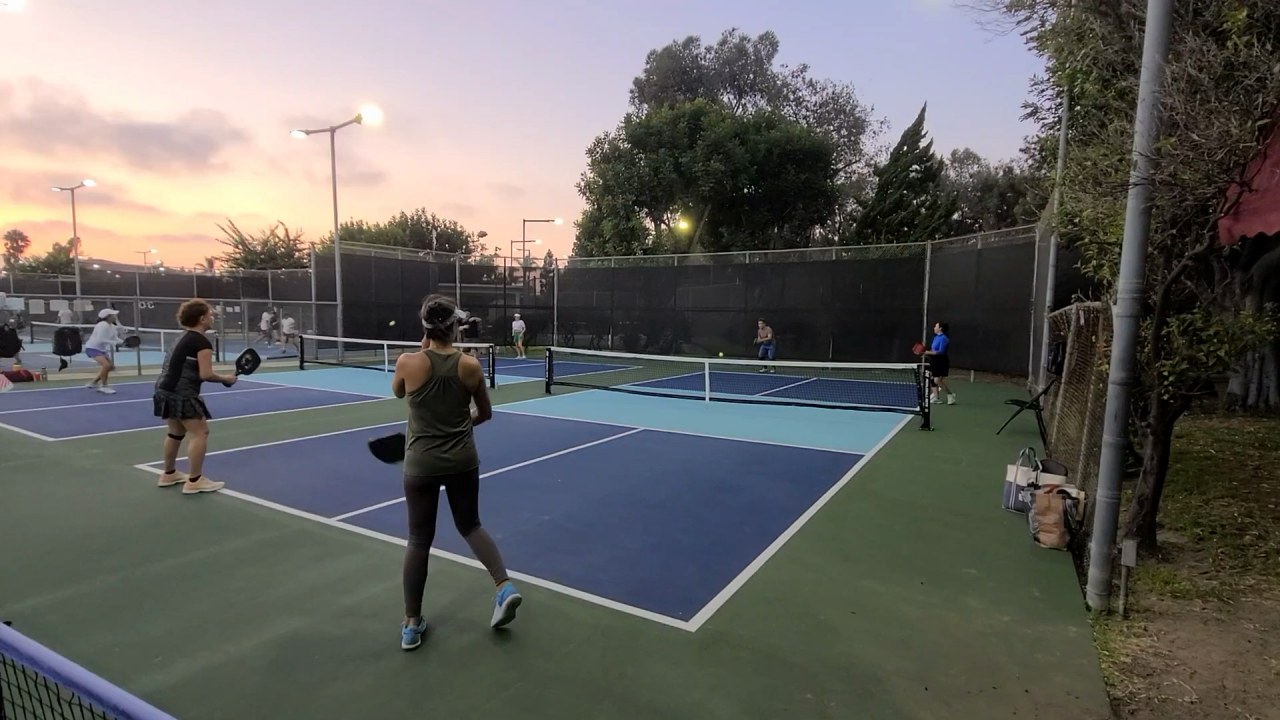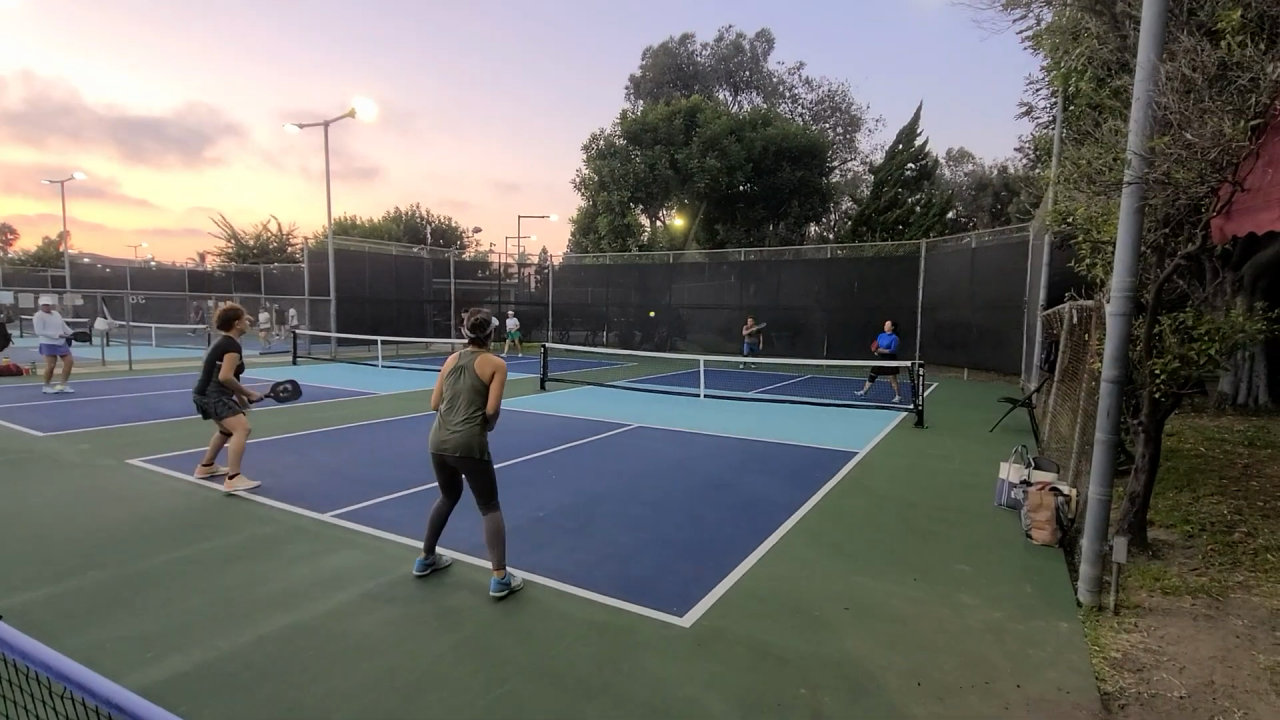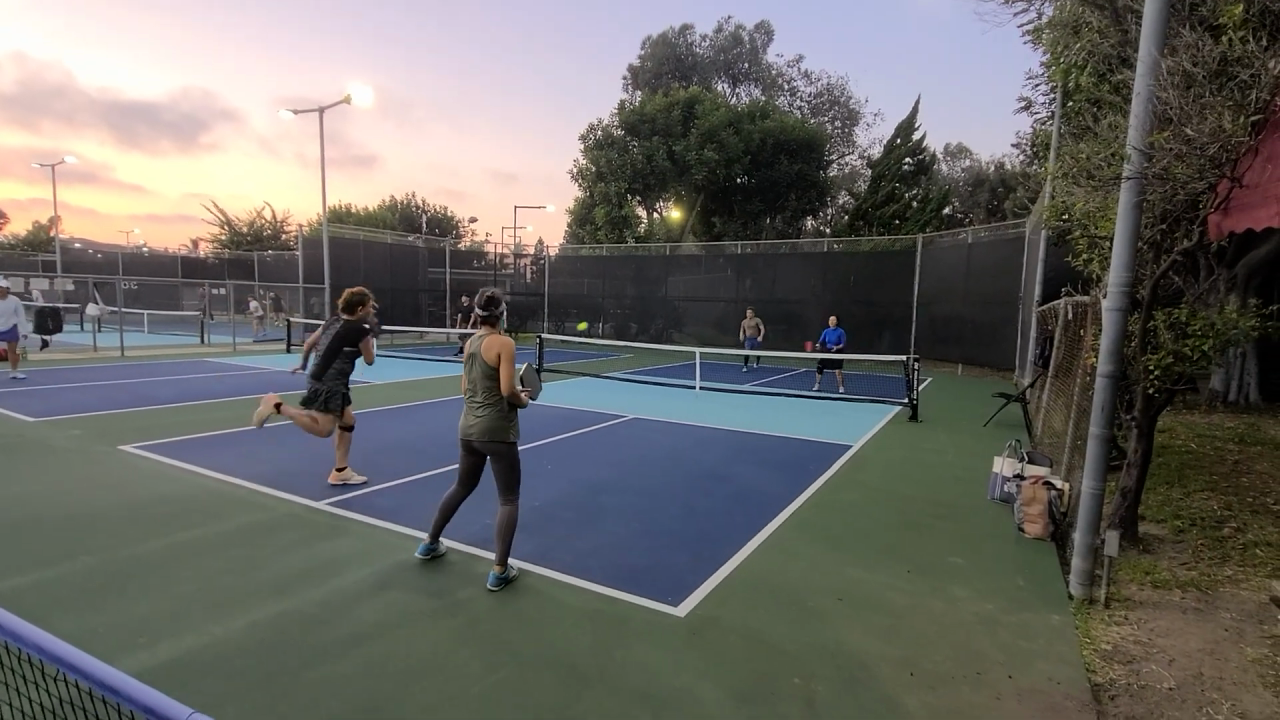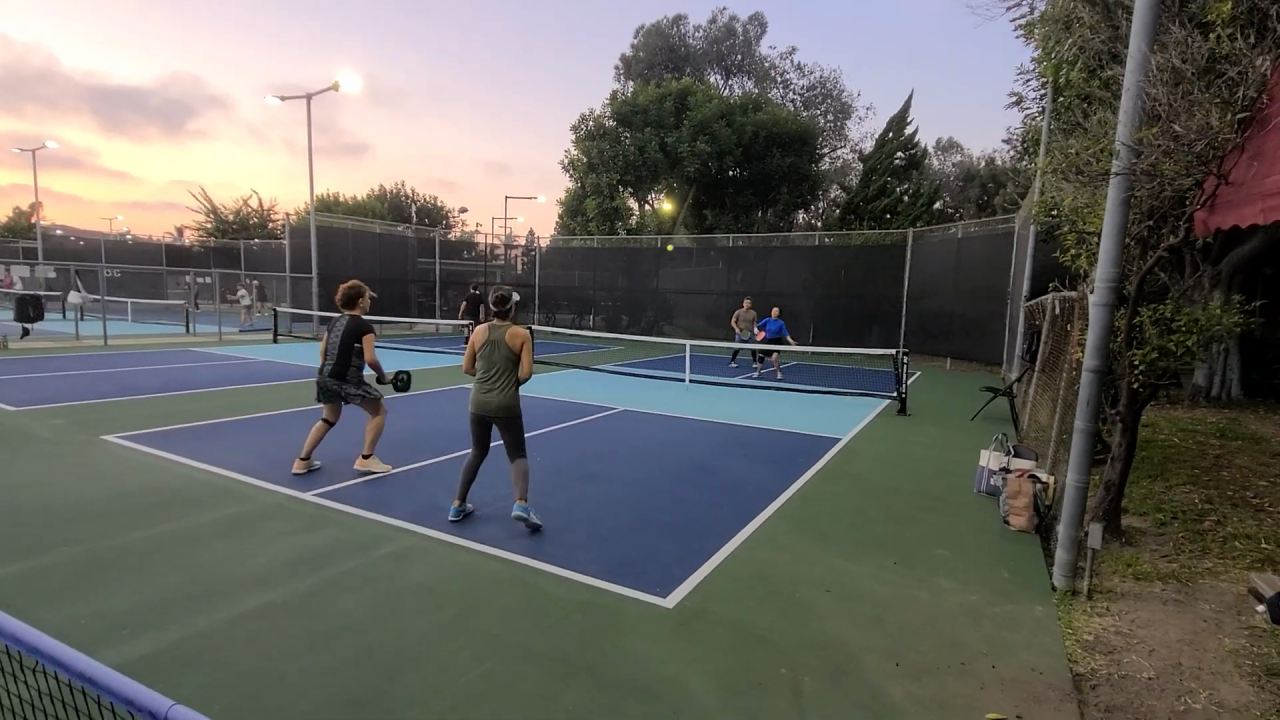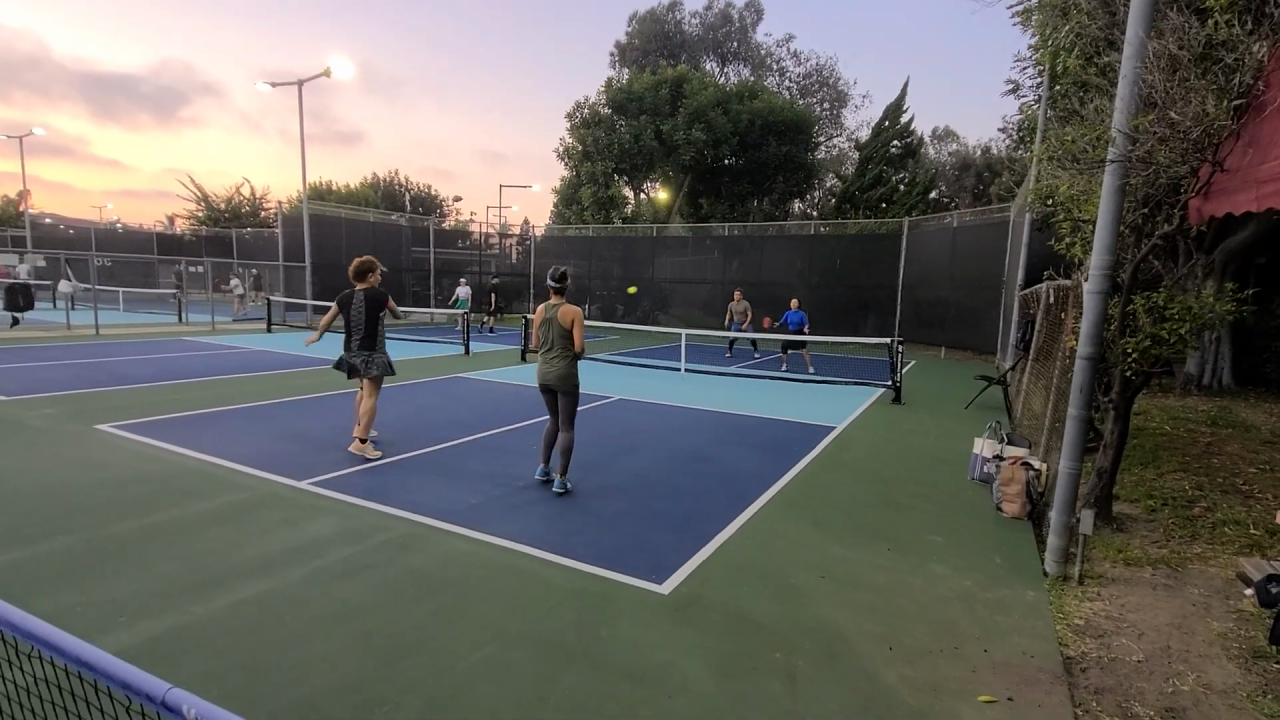
dt=1s
person 1, frame 1
left shoulder: (407, 363)
right shoulder: (471, 366)
right elbow: (485, 412)
left hip: (421, 464)
right hip: (462, 461)
left knee: (419, 540)
right knee: (471, 527)
left ankle: (411, 624)
right ankle: (505, 588)
person 1, frame 2
left shoulder: (451, 360)
right shoulder: (495, 364)
left elbow: (435, 404)
right elbow: (492, 410)
right wrist: (488, 425)
left hip: (439, 441)
right hip: (469, 445)
left knee: (448, 496)
right knee: (490, 508)
left ankle: (426, 559)
right ankle: (500, 578)
person 1, frame 3
left shoulder: (471, 343)
right shoulder: (503, 343)
right elbow: (509, 391)
right wrist: (523, 399)
left hip: (469, 428)
right hip: (497, 431)
left knee: (463, 486)
right knee: (509, 499)
left ankle: (429, 543)
right ankle: (499, 571)
person 1, frame 4
left shoulder: (479, 332)
right shoulder: (522, 335)
left elbow: (467, 368)
right elbow: (526, 374)
left hip: (479, 403)
right hip: (506, 405)
left knee: (477, 453)
right knee: (518, 458)
left ankle: (458, 505)
right ankle: (521, 505)
person 1, frame 5
left shoulder: (540, 310)
right shoulder: (574, 312)
left elbow: (536, 343)
right elbow: (579, 348)
right wrist: (576, 354)
left hip: (544, 373)
right hip: (565, 376)
left knee: (554, 421)
right knee: (566, 428)
left ankle: (543, 468)
right ankle: (561, 479)
person 2, frame 1
left shoulder: (184, 338)
right shoulder: (202, 342)
right elbow: (206, 374)
right wrist: (226, 379)
left hip: (164, 390)
right hip: (181, 394)
left knee: (176, 433)
right knee: (200, 433)
left ankle: (169, 474)
right ankle: (194, 481)
person 2, frame 2
left shoulder: (225, 343)
right shoulder: (232, 347)
right elbow: (225, 377)
left wrist: (241, 396)
right wrist: (248, 393)
left hip: (212, 395)
right hip: (214, 396)
left knee: (227, 429)
right knee: (243, 428)
left ankle: (206, 466)
right ankle: (233, 479)
person 2, frame 3
left shoulder: (333, 323)
right shoulder: (360, 330)
left elbow: (310, 343)
right elbow: (369, 360)
left wrist: (303, 364)
right wrist: (369, 339)
left hip: (319, 380)
right hip: (329, 384)
left knee: (348, 423)
right knee: (323, 430)
left ankle: (341, 472)
right ankle: (276, 406)
person 2, frame 4
left shoulder: (335, 322)
right shoulder: (364, 326)
left elbow: (323, 352)
right elbow: (370, 359)
right wrist: (382, 375)
left hip: (328, 378)
right hip: (348, 381)
left knee: (329, 419)
right knee: (379, 410)
left ankle: (302, 461)
right ankle: (366, 458)
person 2, frame 5
left shoulder: (344, 297)
right shoulder: (380, 294)
left elbow: (326, 321)
right elbow: (397, 314)
left wrist: (317, 335)
left hip: (352, 352)
right hip: (372, 353)
left knee: (365, 388)
right knee: (371, 396)
left ankle: (361, 428)
right ankle: (361, 443)
